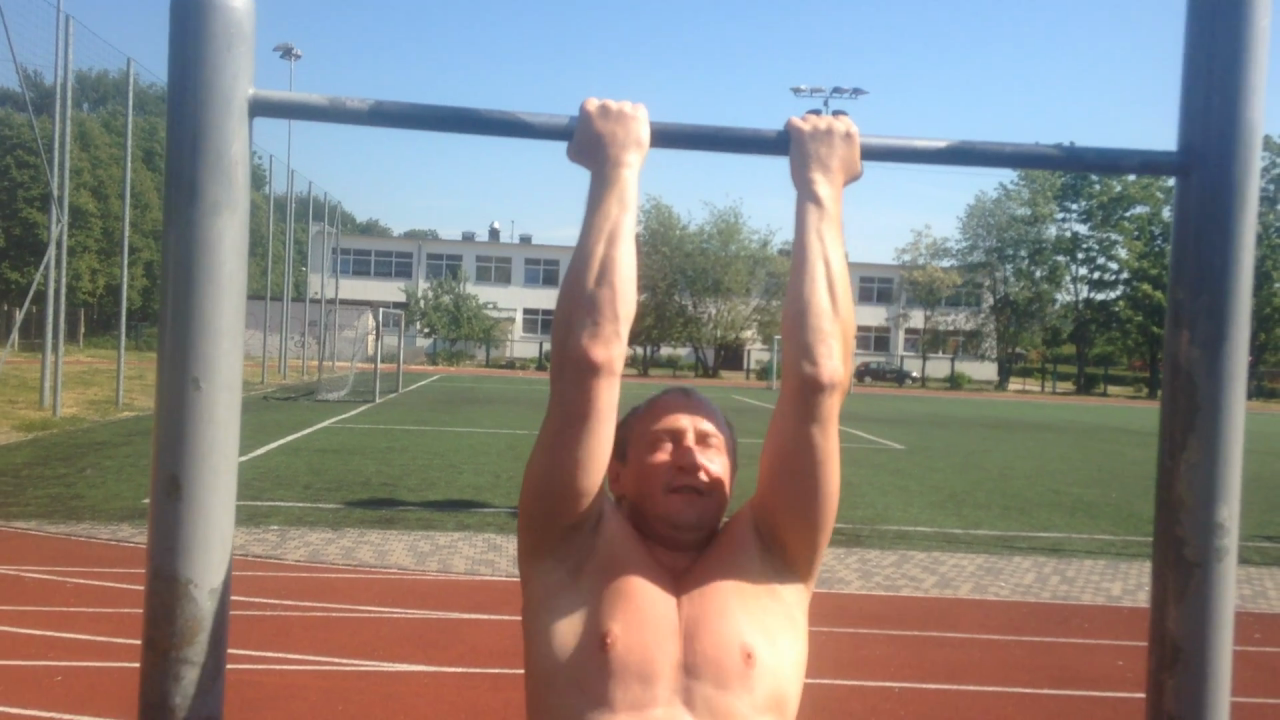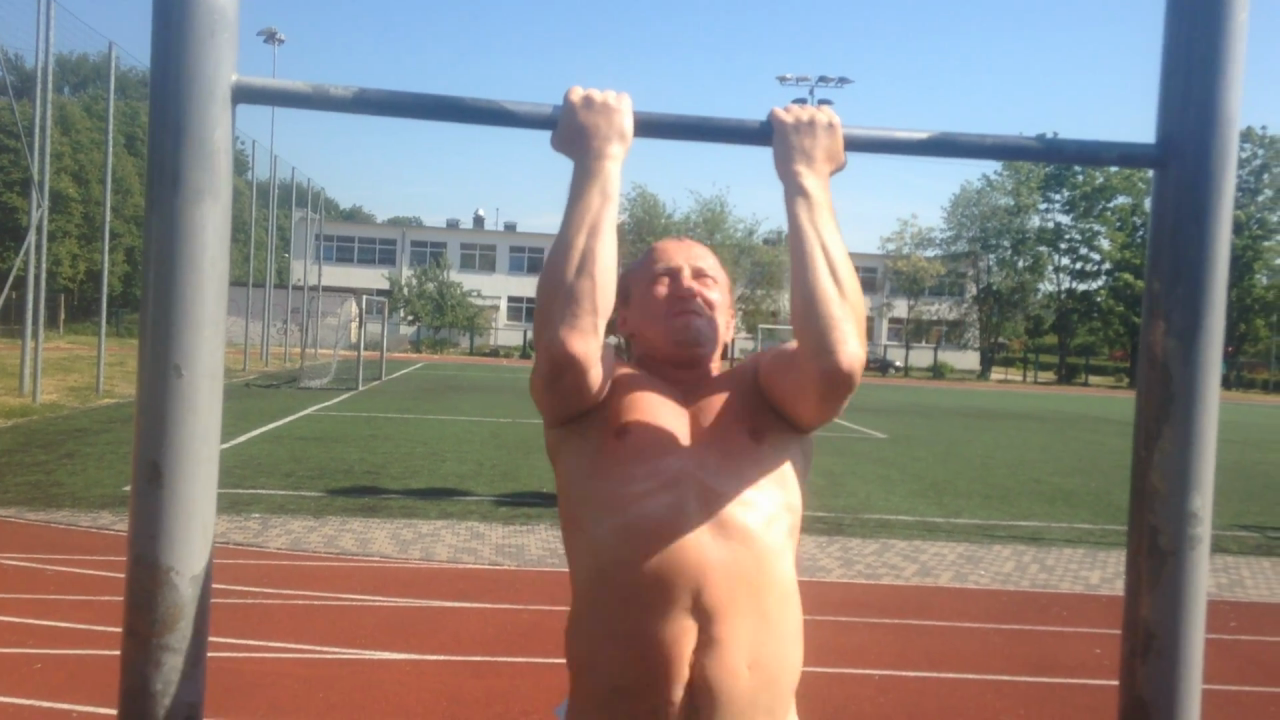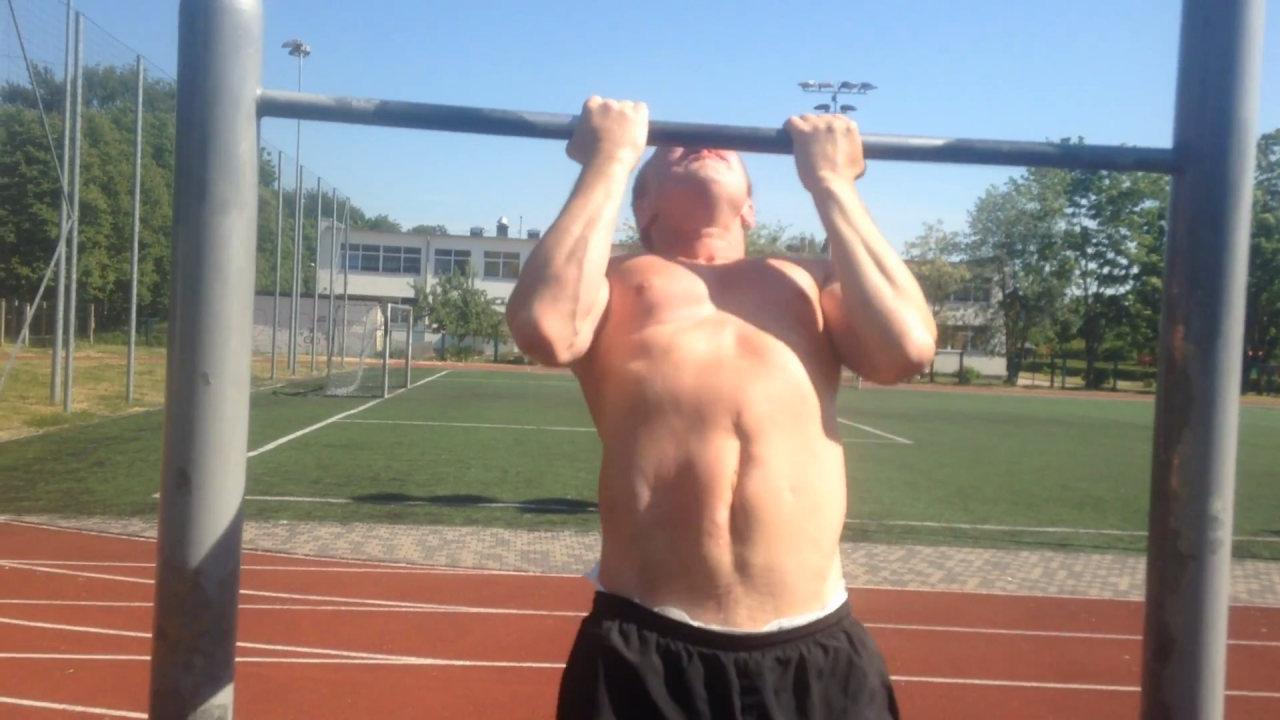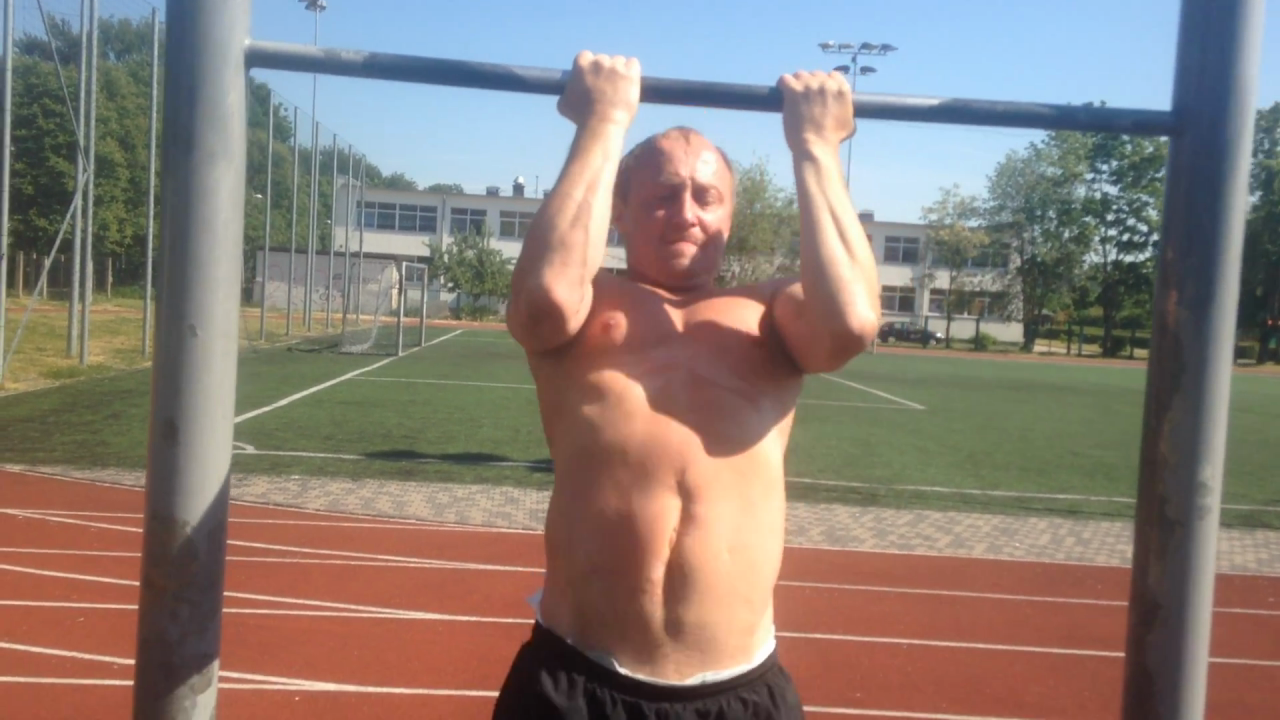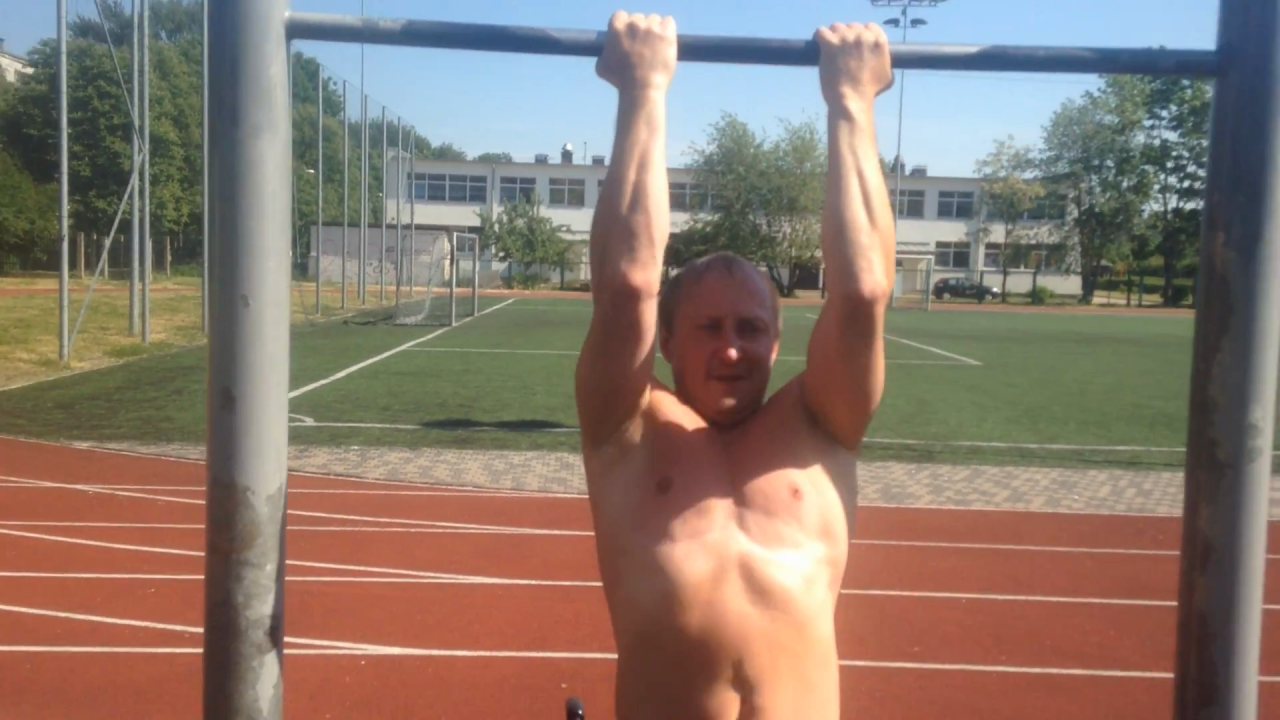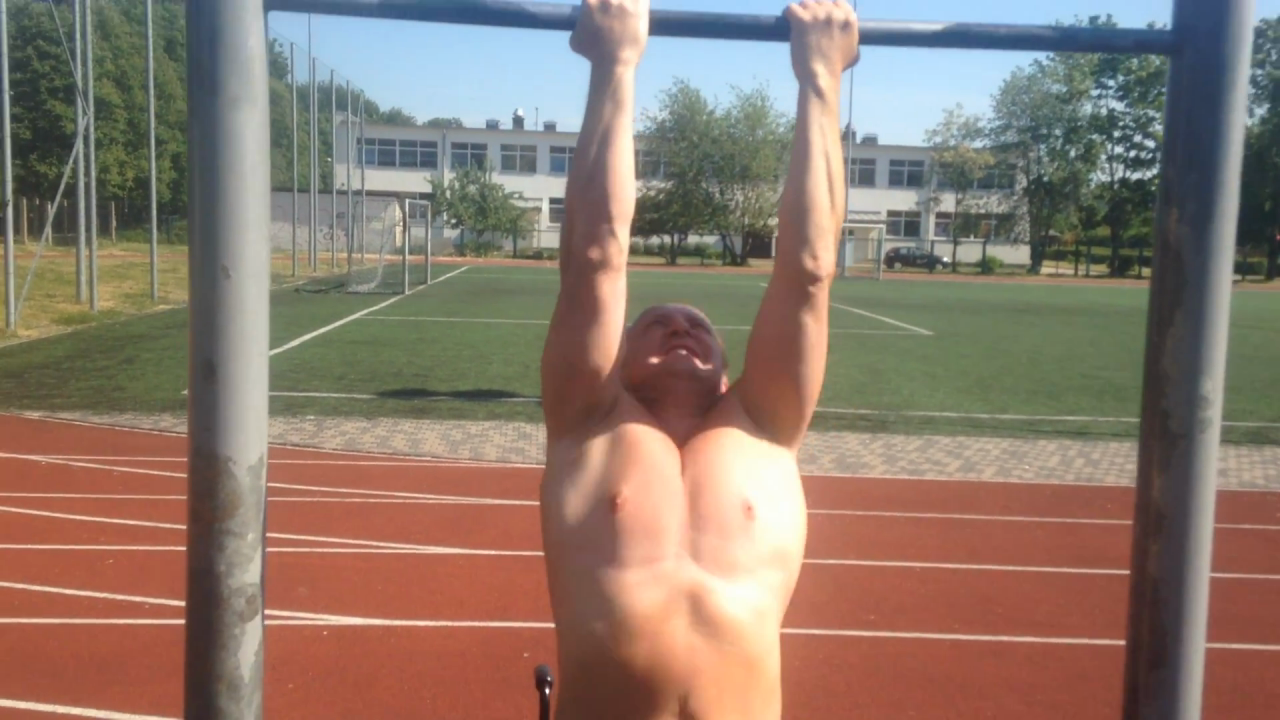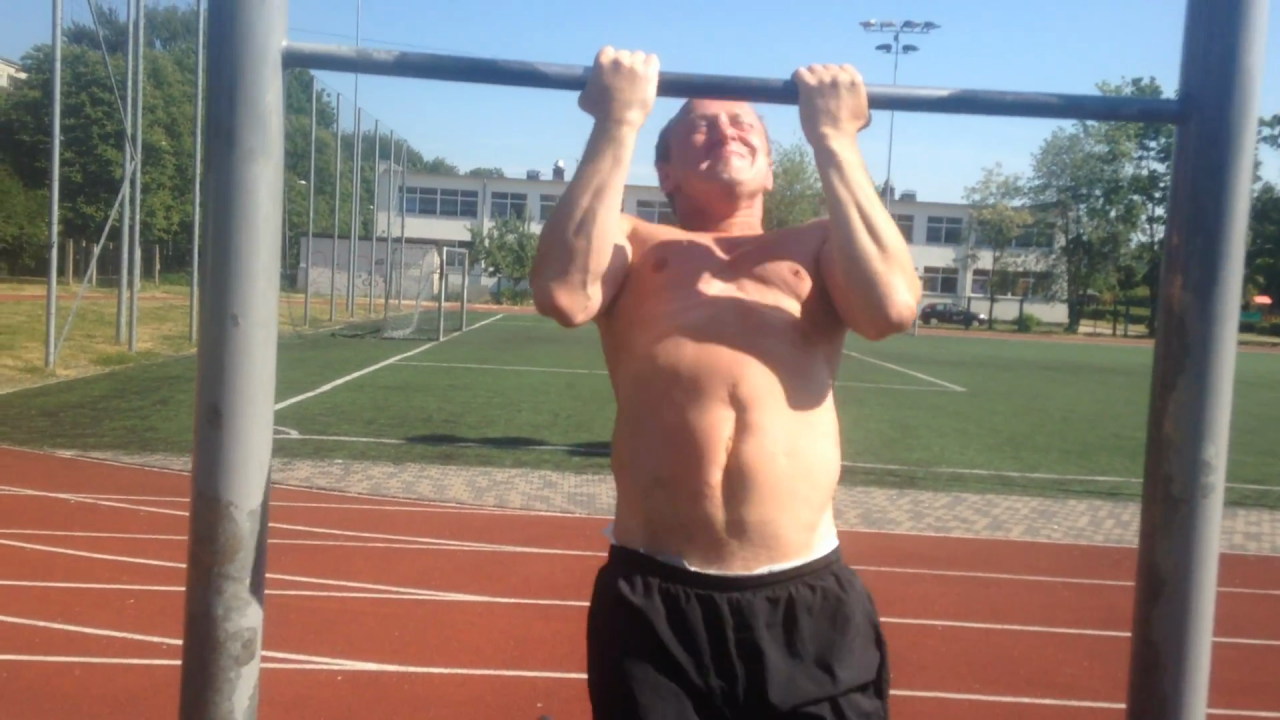
dt=0.7s
person 1, frame 1
left shoulder: (768, 567)
right shoulder: (574, 559)
left elbow: (818, 379)
right elbow: (591, 365)
left wrist: (821, 186)
right wrist: (617, 169)
person 1, frame 2
left shoulder: (765, 397)
right shoulder: (593, 406)
left elbow: (840, 355)
right elbow: (567, 343)
left wrist: (806, 178)
right wrist: (601, 160)
person 1, frame 3
left shoulder: (812, 280)
right shoulder: (613, 281)
left elbow: (907, 347)
right elbow: (545, 328)
left wrist: (831, 182)
right wrist: (609, 161)
person 1, frame 4
left shoulder: (766, 314)
right shoulder: (584, 309)
left elbow: (851, 322)
right elbow: (545, 296)
left wrist: (814, 146)
right wrist: (603, 123)
person 1, frame 5
left shoulder: (817, 438)
right shoulder: (634, 437)
left elbow: (862, 290)
right elbow: (628, 282)
left wrist: (850, 103)
right wrist: (645, 89)
person 1, frame 6
left shoulder: (760, 439)
right shoulder: (596, 437)
left elbow: (807, 269)
right elbow: (595, 259)
left wrist: (819, 79)
right wrist: (616, 67)
person 1, frame 7
left shoulder: (817, 247)
right shoulder: (633, 245)
left elbow: (892, 305)
right elbow: (563, 293)
left wrist: (833, 135)
right wrist: (621, 119)
left hip: (808, 601)
right hip: (654, 601)
